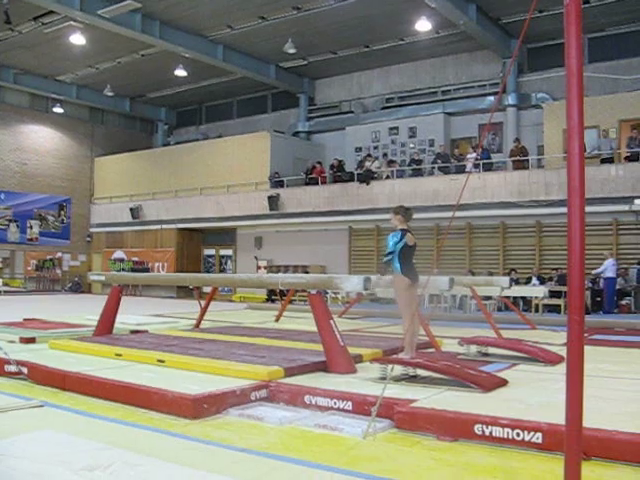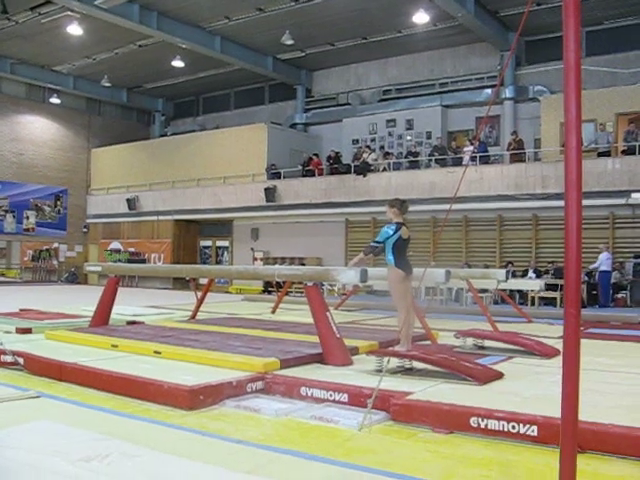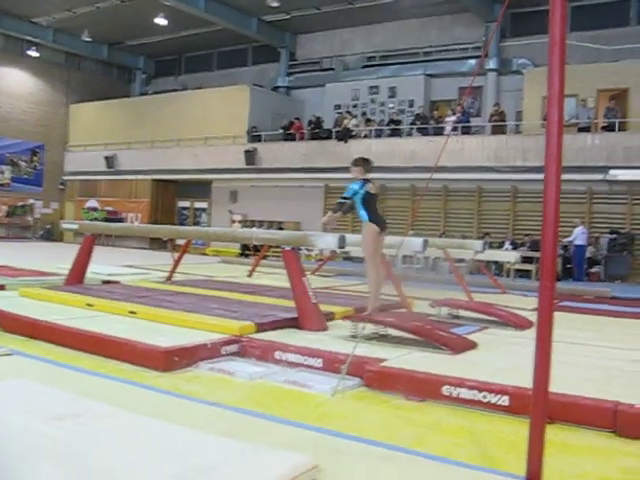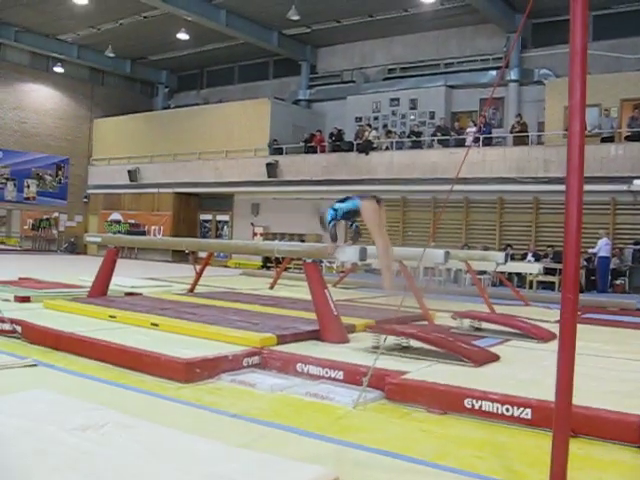
dt=0.5s
person 1, frame 1
left shoulder: (396, 235)
right shoulder: (410, 235)
left elbow: (388, 257)
left hip: (402, 277)
right hip: (411, 275)
left knee: (407, 315)
right knee: (412, 314)
left ankle: (407, 351)
right ankle: (411, 349)
person 1, frame 2
left shoulder: (390, 228)
right shoulder: (403, 229)
left elbow: (374, 245)
right elbow: (384, 247)
left wrist: (358, 258)
right wrist: (366, 257)
left hip: (396, 270)
right hip: (405, 268)
left knee: (401, 308)
right knee: (407, 307)
left ankle: (403, 344)
right ankle: (407, 342)
person 1, frame 3
left shoulder: (356, 184)
right shoulder: (370, 185)
left elbow: (342, 202)
right elbow: (353, 204)
left wrist: (328, 216)
right wrist: (335, 216)
left hip: (371, 225)
right hip: (379, 224)
left knee: (371, 263)
right knee: (376, 263)
left ankle: (373, 301)
right ankle: (375, 299)
person 1, frame 4
left shoulder: (331, 213)
left elbow: (332, 228)
right elbow: (356, 230)
left wrist: (335, 246)
left hip: (367, 204)
left knee: (379, 239)
right knee: (382, 239)
